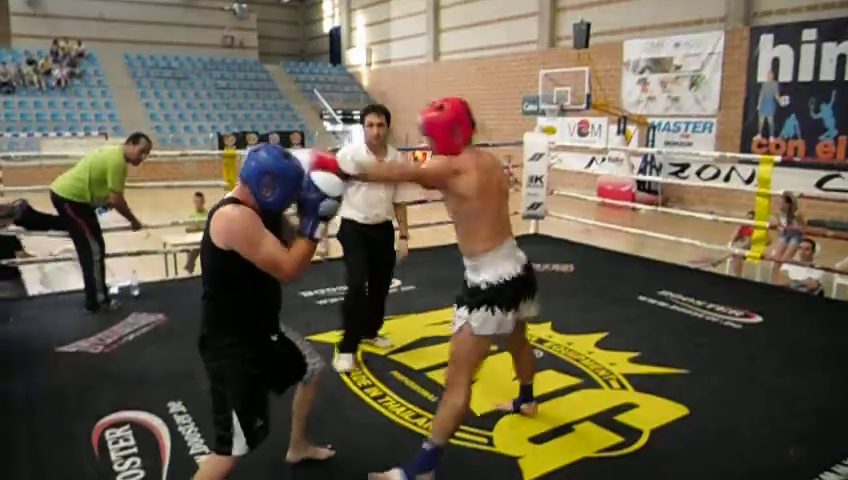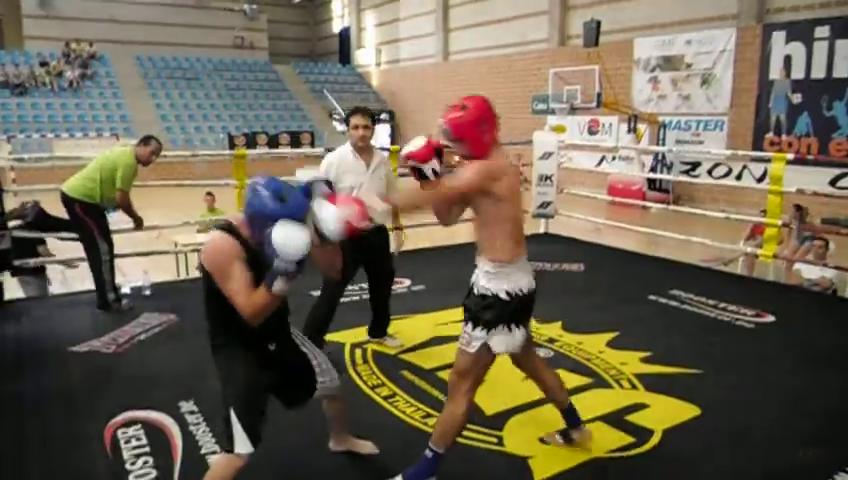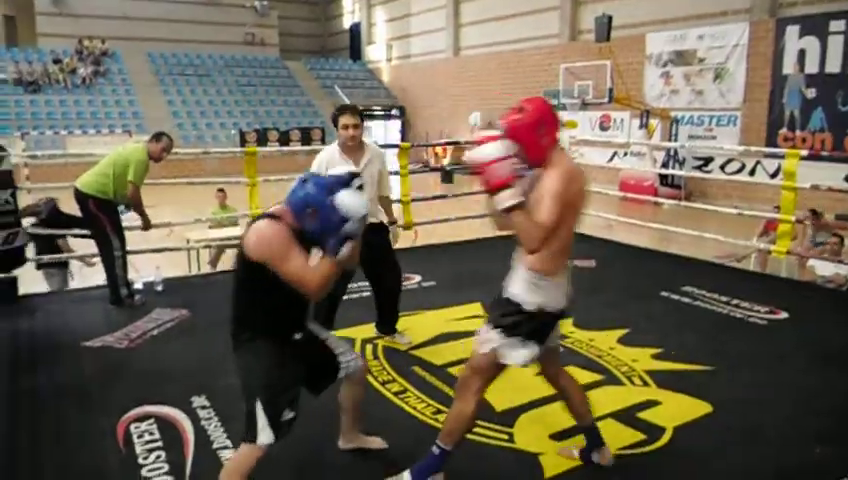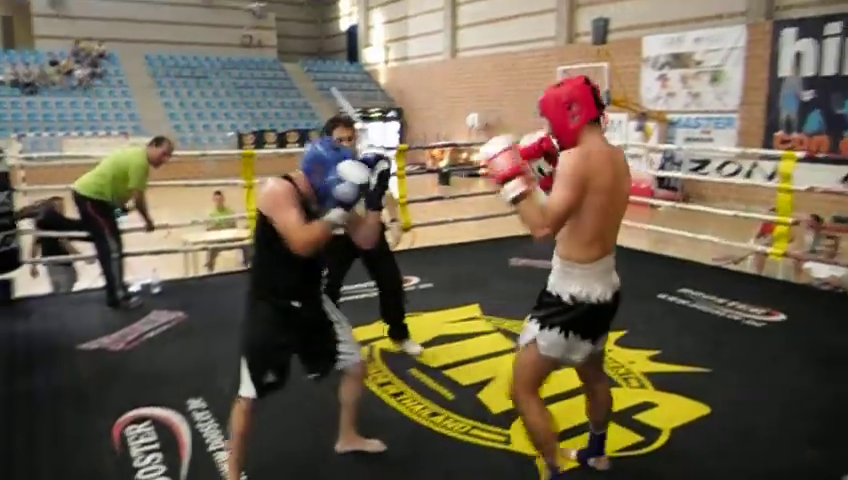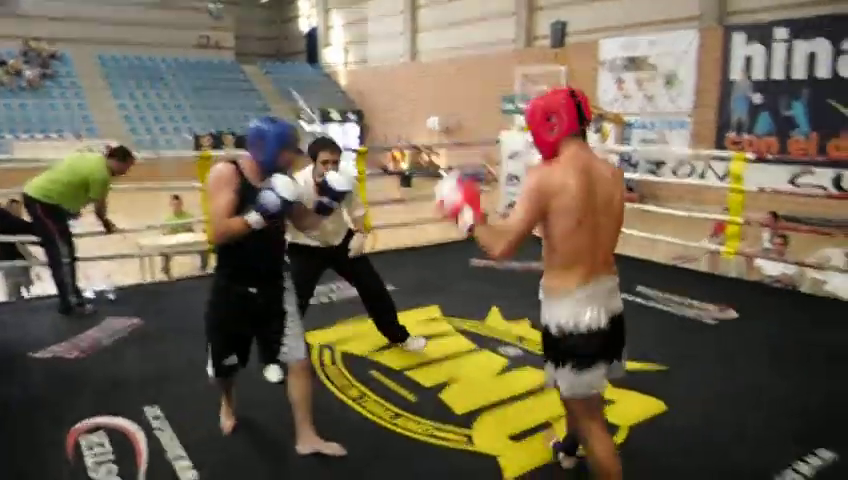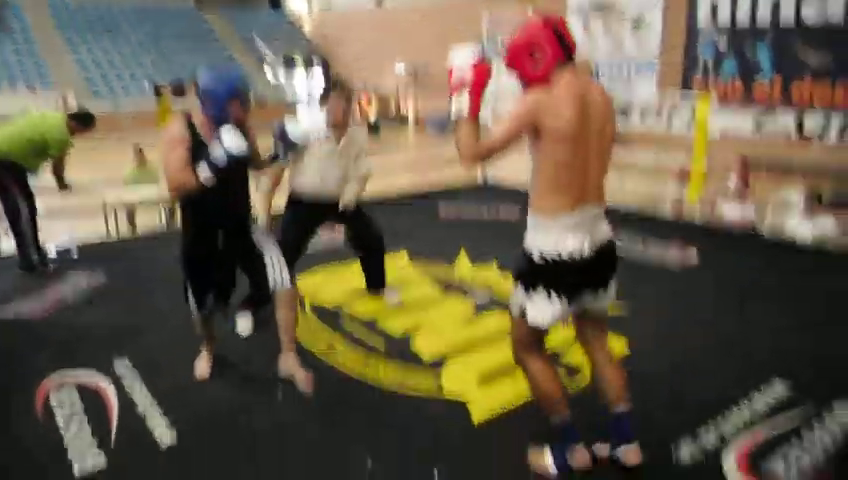
dt=0.2s
person 1, frame 1
left shoulder: (456, 166)
right shoulder: (491, 163)
left elbow: (394, 173)
left wrist: (336, 164)
right wrist: (435, 176)
left hip: (490, 279)
right hip: (514, 266)
left knee: (459, 374)
right knee: (515, 338)
right ankle: (526, 399)
person 1, frame 2
left shoulder: (486, 170)
right shoulder: (495, 165)
left elbow: (430, 196)
right elbow: (447, 215)
left wrist: (372, 206)
right wrist: (428, 168)
left hip: (499, 289)
right hip: (509, 281)
left knee: (460, 382)
right knee: (527, 362)
right ankle: (574, 427)
person 1, frame 3
left shoulder: (559, 175)
right shoulder: (552, 171)
left elbow: (533, 241)
right elbow: (512, 217)
left wrist: (504, 188)
right wrist: (493, 176)
left hip: (531, 297)
right hip: (548, 293)
left knee: (472, 380)
right knee: (553, 369)
right ankle: (596, 448)
person 1, frame 4
left shoulder: (577, 160)
right shoulder: (615, 157)
left elbow: (543, 227)
left wrist: (511, 180)
right wrist: (550, 169)
left hip: (572, 293)
right hip: (603, 286)
left knee: (523, 389)
right knee: (591, 373)
person 1, frame 5
left shoulder: (544, 180)
right shoulder: (612, 175)
left elbow: (501, 246)
left wrist: (465, 212)
left hip: (568, 315)
right hip: (608, 306)
left knee: (588, 416)
right knee: (586, 394)
right ankle: (571, 447)
person 1, frame 6
left shoulder: (538, 103)
right shoulder: (599, 96)
left elbow: (471, 152)
left wrist: (464, 95)
right wrist: (539, 94)
left hip: (552, 247)
right hip: (594, 237)
left knee: (525, 346)
right knee: (595, 341)
right ankle: (625, 442)
person 2, frame 1
left shoulder: (259, 208)
right shoulder: (235, 217)
left elbow: (293, 248)
right elbow: (289, 269)
left wrist: (309, 210)
right wrist: (317, 219)
left hip: (262, 331)
right hip: (231, 345)
left knee: (310, 368)
right knee: (233, 447)
left ankle: (298, 446)
person 2, frame 2
left shoulder: (285, 226)
right shoulder: (221, 244)
left elbow: (333, 270)
right elbow: (252, 314)
left wrist: (328, 232)
right wrist: (279, 275)
left hip: (278, 336)
right hip: (239, 348)
left knee: (331, 384)
right knee: (242, 448)
left ankle: (340, 438)
person 2, frame 3
left shoulder: (301, 222)
right shoulder: (269, 233)
left elbow: (348, 263)
right elbow: (314, 288)
left wrist: (351, 225)
right wrist: (342, 237)
left hip: (296, 329)
right hip: (259, 340)
left knee: (355, 367)
right knee: (261, 440)
left ankle: (349, 435)
person 2, frame 4
left shoulder: (324, 195)
right shoulder: (278, 190)
left elbow: (366, 240)
right elbow: (302, 244)
left wrist: (375, 197)
right wrist: (338, 208)
left hip: (309, 300)
right hip: (270, 306)
left knee: (355, 364)
right knee: (250, 393)
left ankle: (348, 436)
person 2, frame 5
left shoulder: (280, 178)
right shoulder: (226, 173)
left elbow: (305, 225)
right elbow: (219, 233)
left wrist: (327, 201)
right wrist: (260, 213)
left hip: (273, 283)
right hip: (232, 287)
left knee: (297, 359)
right knee: (222, 367)
left ankle: (306, 437)
right ankle: (228, 404)
person 2, frame 6
left shoulder: (239, 127)
right shoulder: (180, 130)
left elbow: (255, 163)
right elbow: (176, 186)
right wrist: (213, 165)
left hip: (241, 226)
right hip: (203, 235)
left knee: (284, 287)
right knee: (205, 306)
left ankle: (289, 358)
right ankle: (207, 349)
person 3, frame 1
left shoulder: (396, 158)
right shoulder: (348, 154)
left elbow: (398, 200)
left wrist: (404, 236)
left hip: (383, 229)
right hip: (354, 228)
left knee: (381, 285)
right knee: (356, 286)
left ankle: (370, 332)
right ankle: (347, 348)
person 3, frame 2
left shoulder: (382, 160)
right shoulder: (334, 160)
left wrist: (397, 227)
left hip: (376, 234)
right hip: (345, 236)
left knee: (383, 287)
right knee: (331, 294)
left ankle: (378, 332)
person 3, frame 3
left shoulder: (376, 155)
right shoulder: (325, 160)
left wrist: (392, 222)
left hip: (374, 230)
left knee: (391, 281)
right knee: (331, 293)
left ankle: (387, 327)
person 3, frame 4
left shoulder: (372, 161)
left elbow: (385, 193)
left wrist: (394, 220)
right hip: (336, 238)
left knee: (391, 281)
right knee: (328, 292)
left ankle: (400, 335)
person 3, frame 5
right shoulder: (298, 185)
left elbow: (357, 211)
left wrist: (360, 235)
left hip: (341, 242)
right hip: (306, 249)
left knee: (373, 287)
right knee: (296, 300)
left ankle: (399, 336)
person 3, frame 6
left shoulder: (357, 135)
right shoulder: (305, 129)
left elbow: (362, 170)
right elbow: (280, 165)
left wrist: (354, 190)
left hip: (341, 198)
right hip: (306, 200)
left knee: (372, 239)
right knee: (287, 252)
left ankle: (377, 286)
person 4, frame 1
left shoulder: (113, 151)
right shoulder: (117, 160)
right elbow: (116, 200)
left wrist: (104, 202)
right wrist: (133, 220)
left hip: (62, 192)
right hip: (69, 196)
right knee: (93, 249)
right ankle: (97, 301)
person 4, frame 2
left shoulder: (123, 153)
right shoulder: (128, 161)
right elbow: (122, 199)
left wrist: (110, 204)
right wrist: (137, 218)
left hip: (74, 192)
right hip: (81, 198)
right knee: (102, 249)
right ankle: (108, 300)
person 4, frame 3
left shoulder: (135, 149)
right shoulder: (141, 157)
right elbow: (132, 194)
left wrist: (124, 203)
right wrist: (144, 218)
left hip: (86, 189)
right hip: (94, 194)
right knee: (115, 246)
right ankle: (121, 296)
person 4, frame 4
left shoulder: (135, 153)
right shoulder: (140, 162)
right elbow: (138, 199)
left wrist: (118, 205)
right wrist: (148, 221)
left hip: (85, 191)
right hip: (92, 196)
right knee: (111, 247)
right ankle: (118, 297)
person 4, frame 5
left shoulder: (93, 159)
right shoulder: (101, 173)
right elbow: (99, 207)
right wrist: (106, 224)
left hip: (35, 194)
right hip: (43, 200)
right knee: (63, 252)
right ankle: (71, 303)
person 4, frame 6
left shoulder: (56, 119)
right shoulder: (60, 134)
right elbow: (57, 165)
right wrist: (62, 183)
right knee: (22, 208)
right ankle: (32, 261)
